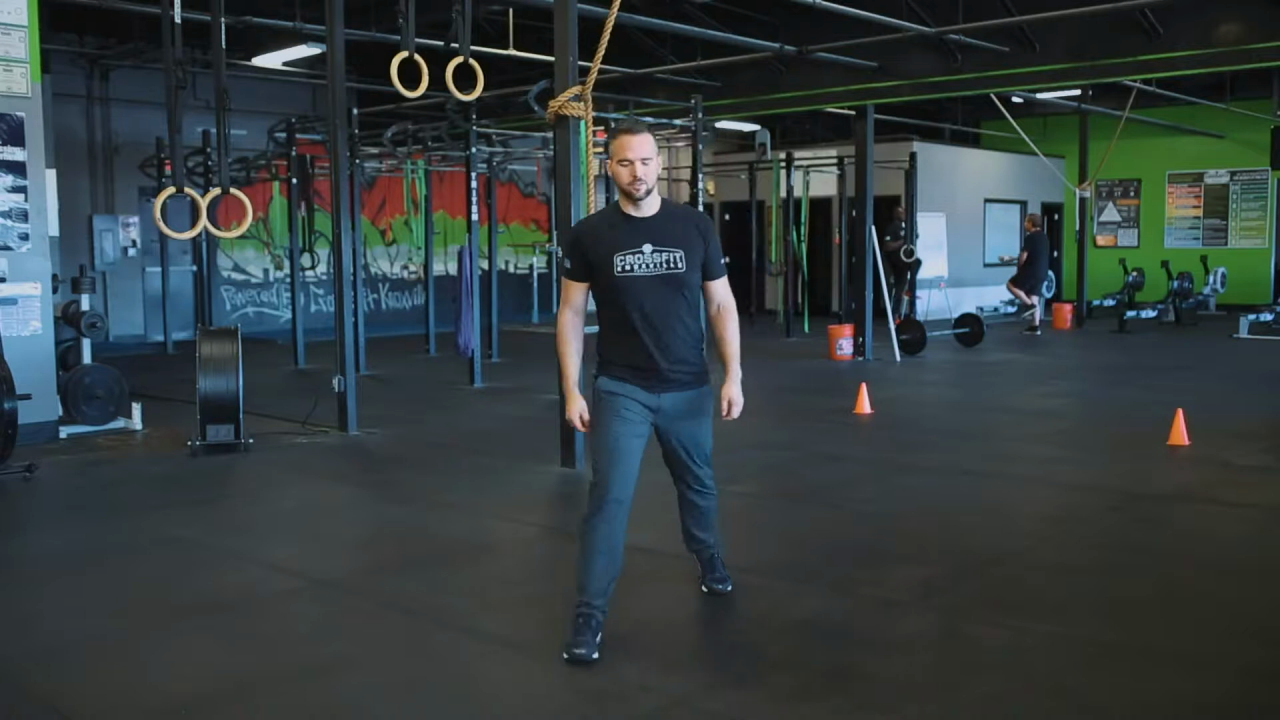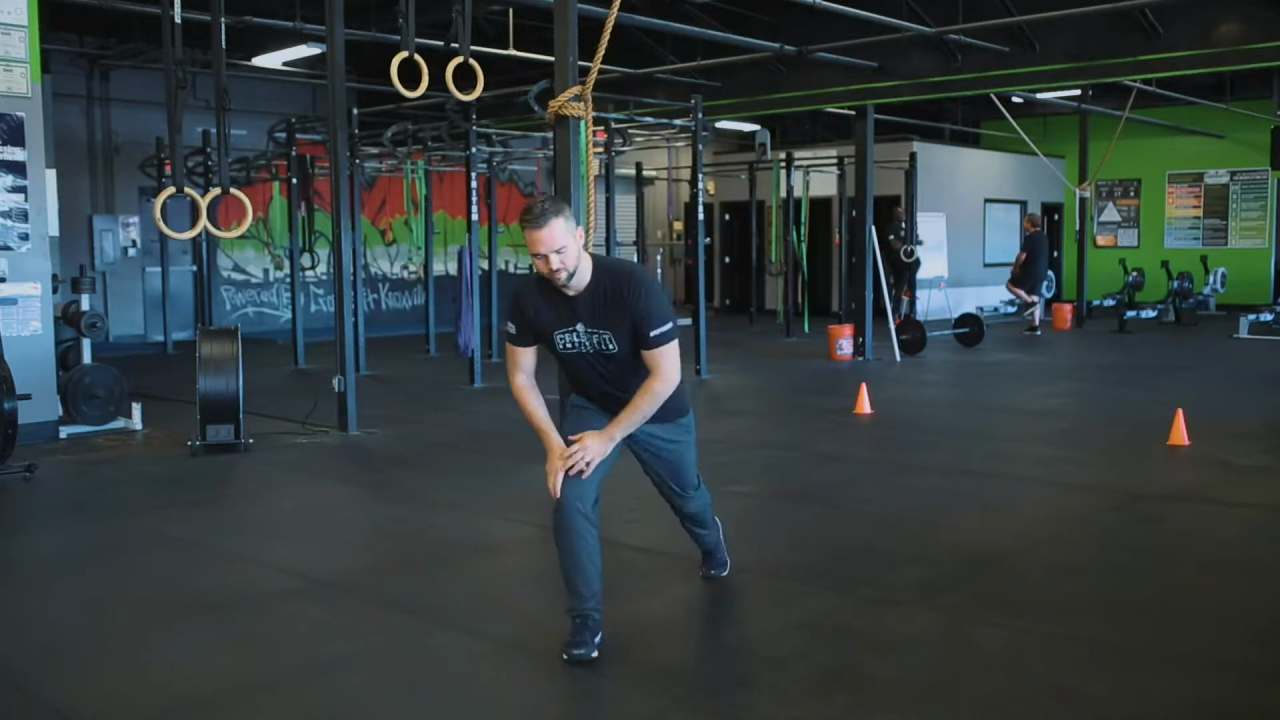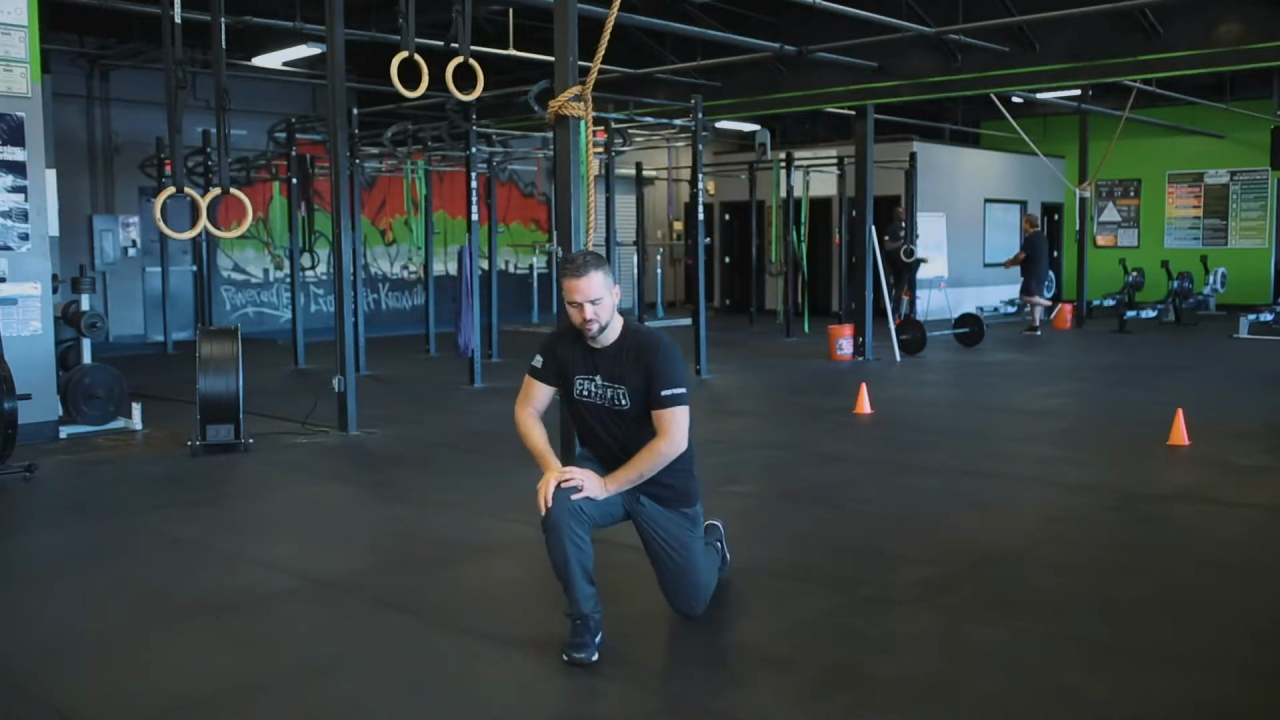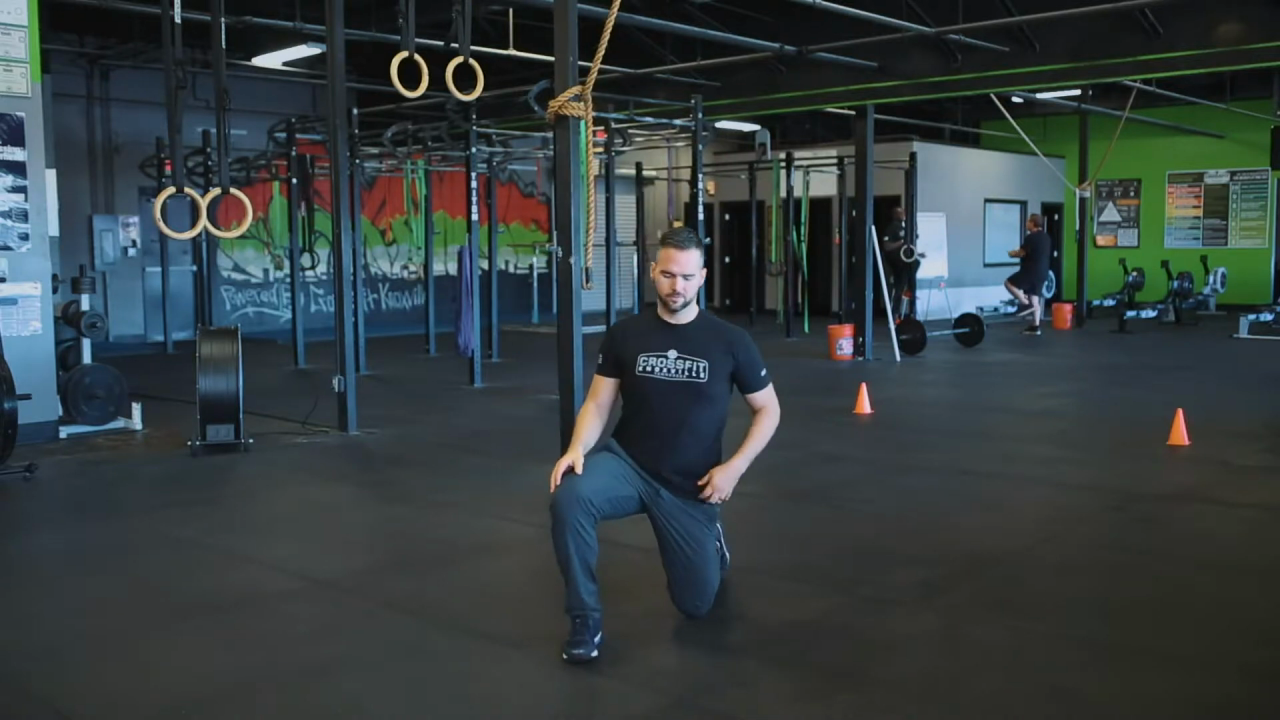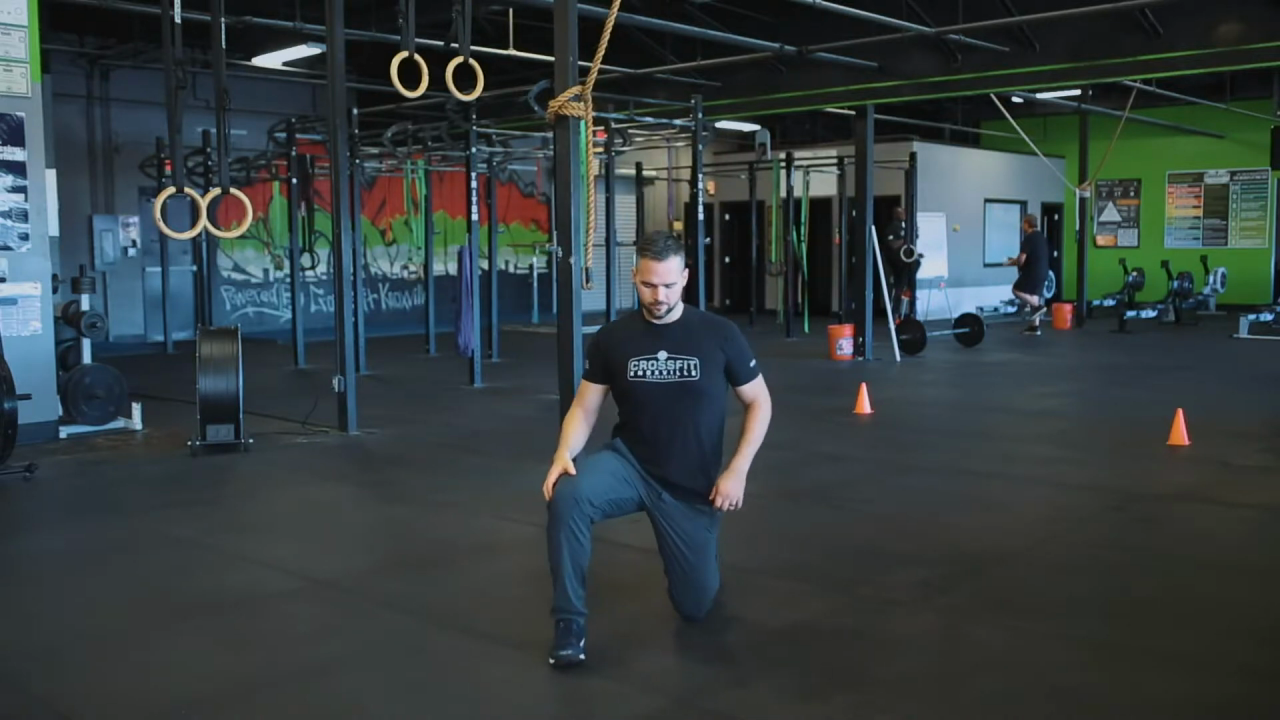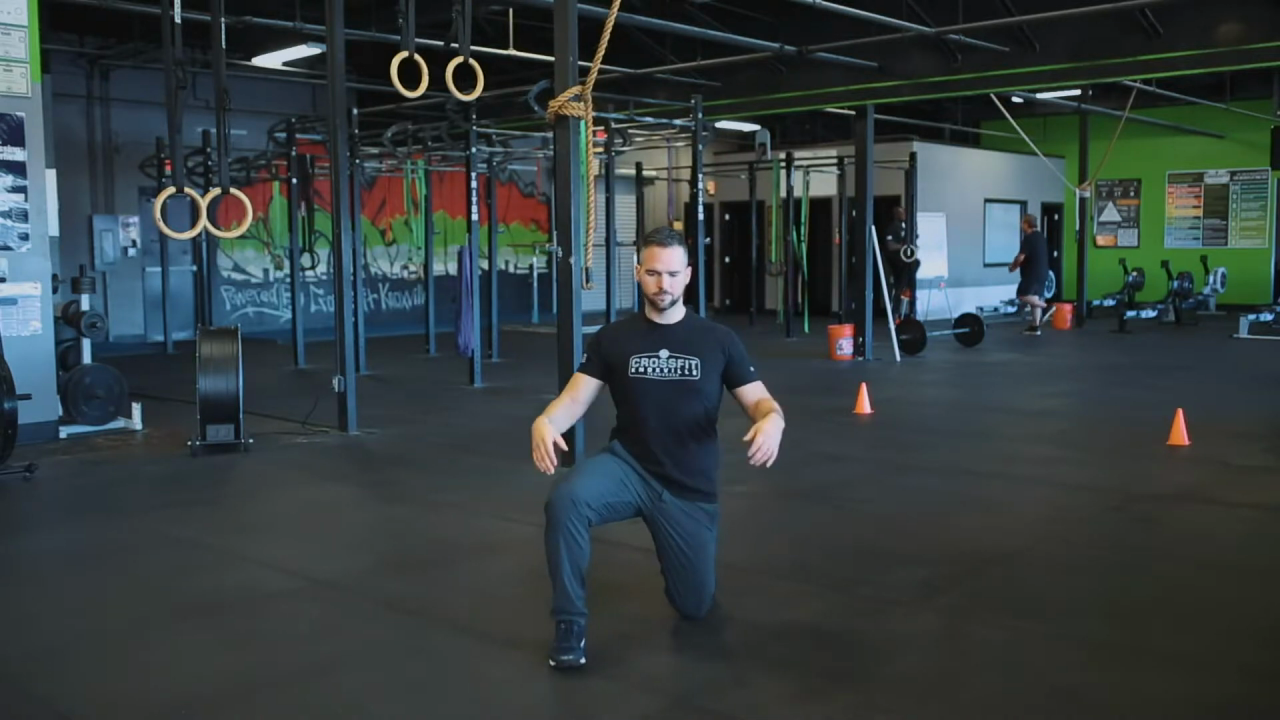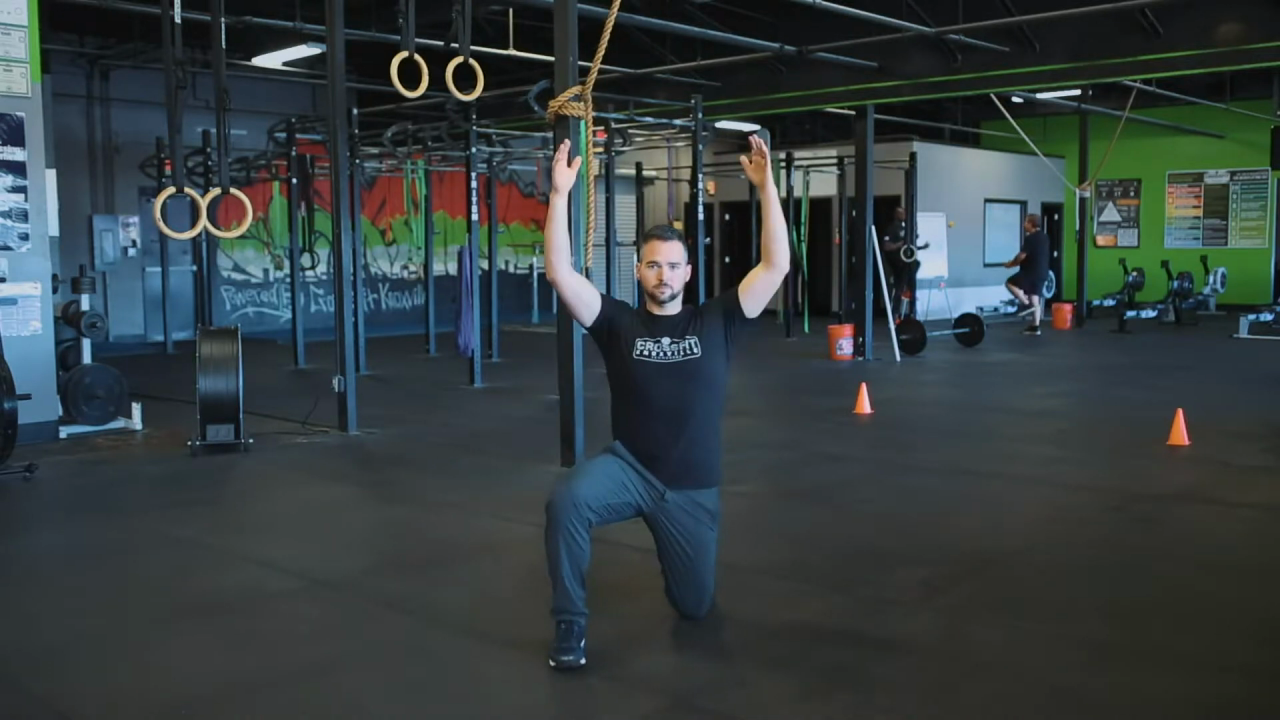
dt=0.7s
person 1, frame 1
left shoulder: (695, 227)
right shoulder: (589, 234)
left elbow: (720, 303)
right elbow: (571, 313)
left wrist: (733, 375)
right wrist: (571, 391)
left hip: (687, 388)
right hip: (620, 389)
left knee: (697, 484)
right knee: (609, 496)
left ankle: (707, 556)
right ankle: (588, 614)
person 1, frame 2
left shoulder: (634, 285)
right shoulder: (528, 300)
left elbow: (667, 376)
right elbow: (520, 376)
left wrist: (609, 438)
right wrist: (554, 444)
left hip: (658, 409)
right hip: (591, 407)
left knee: (688, 499)
right knee: (569, 496)
left ankle: (711, 538)
right ankle: (585, 617)
person 1, frame 3
left shoulder: (657, 350)
right shoulder: (560, 345)
left elbow: (674, 440)
right elbow: (527, 411)
left wrist: (607, 486)
right wrist: (551, 467)
left hip: (664, 484)
right hip: (600, 469)
left knee: (691, 601)
right knee: (558, 507)
left ankle: (711, 540)
right ankle: (585, 619)
person 1, frame 4
left shoulder: (730, 341)
right shoulder: (625, 333)
left elbow: (768, 410)
right elbow: (597, 404)
left wrist: (734, 468)
right wrist: (576, 449)
left hip: (691, 485)
right hip: (627, 462)
left knee: (696, 604)
right knee: (568, 497)
left ankle: (710, 543)
right ankle: (585, 618)
person 1, frame 5
left shoulder: (720, 335)
right shoulder: (611, 339)
left elbow: (759, 403)
right elbow: (584, 409)
left wrist: (738, 469)
right wrist: (563, 455)
left hip: (692, 484)
right hip: (628, 462)
left knee: (695, 606)
right knee: (567, 495)
left ankle: (700, 549)
right ankle: (569, 623)
person 1, frame 6
left shoulder: (718, 340)
right shoulder: (613, 339)
left elbow: (761, 405)
right elbow: (572, 400)
left wrist: (772, 423)
right wrist: (545, 423)
left hip: (690, 486)
right hip: (627, 466)
left knee: (695, 606)
right knee: (564, 500)
left ankle: (679, 558)
right ankle: (569, 624)
person 1, frame 7
left shoulder: (716, 322)
right shoulder: (618, 323)
left elbow: (777, 266)
right elbow: (559, 272)
left wrist: (766, 186)
right wrist: (560, 193)
left hip: (691, 488)
right hip: (628, 467)
left knee: (694, 606)
right knee: (566, 502)
left ankle: (672, 551)
right ankle: (570, 623)
